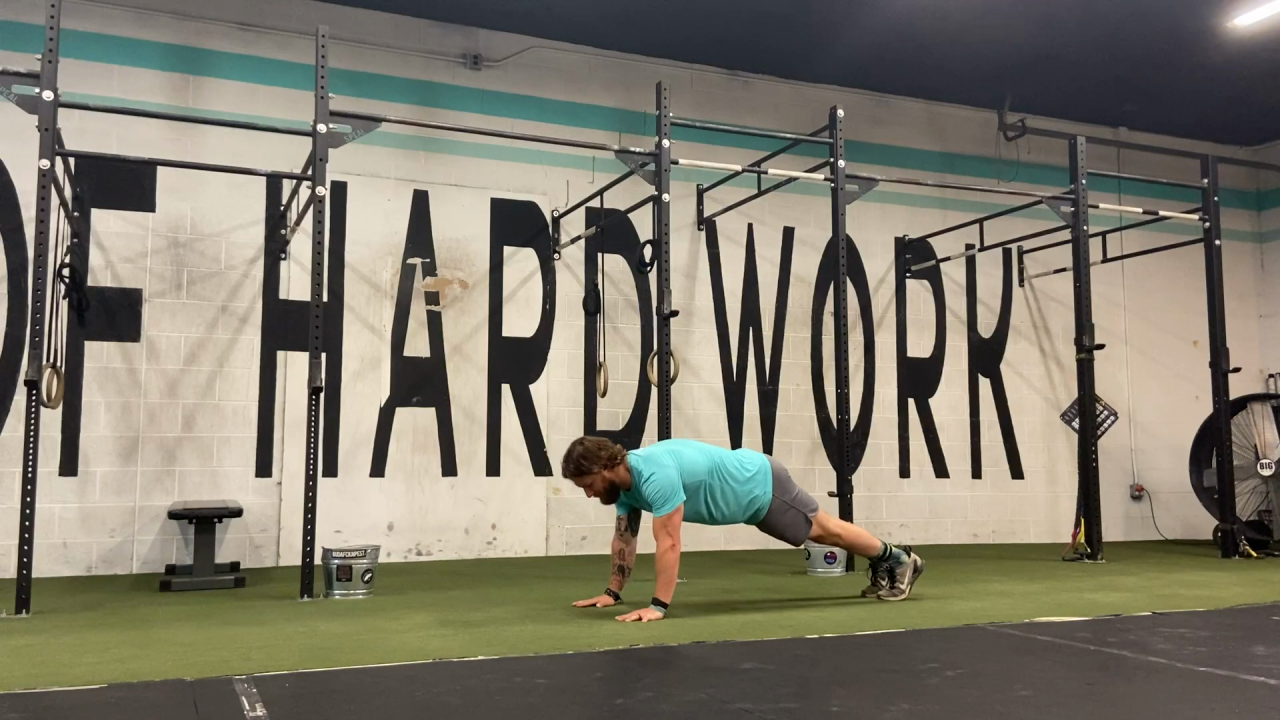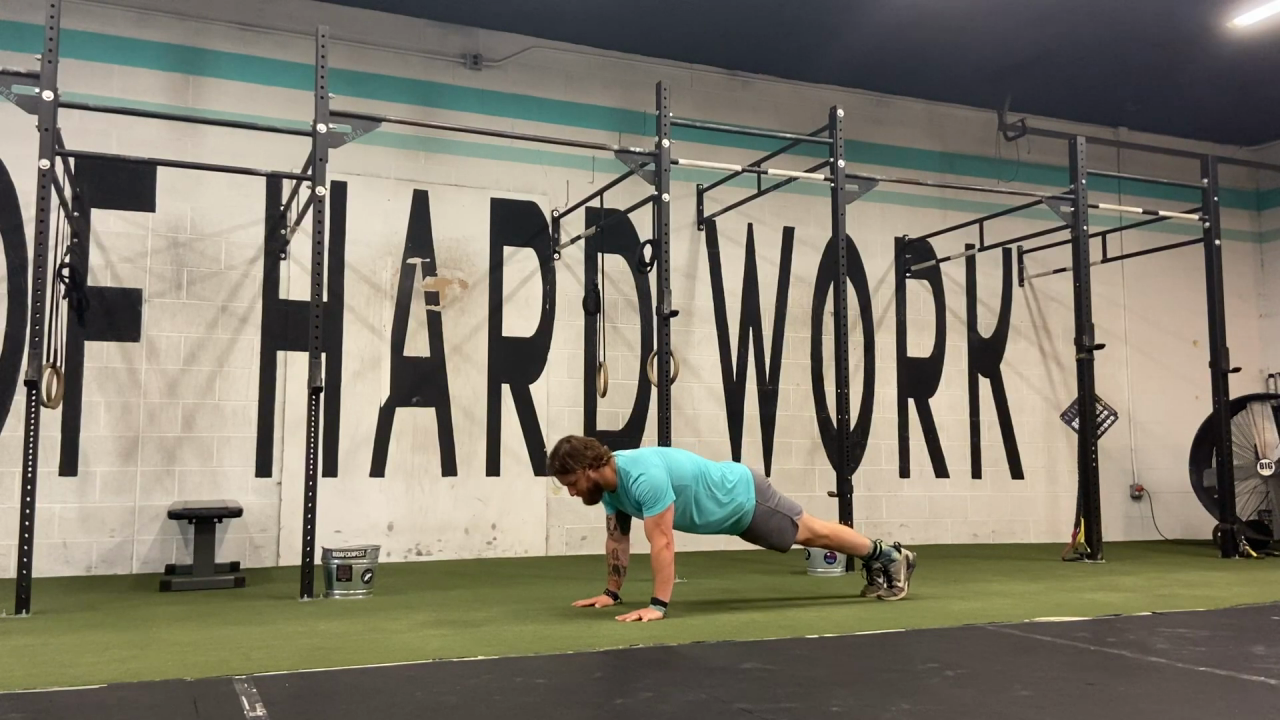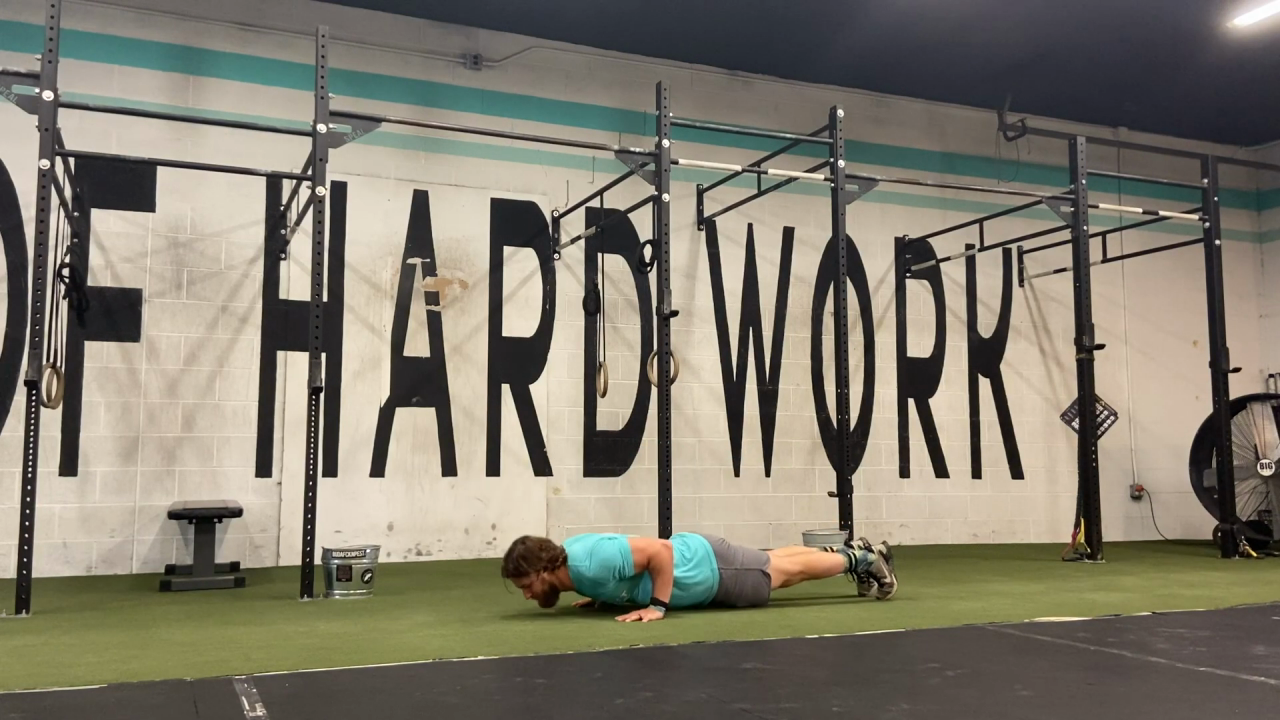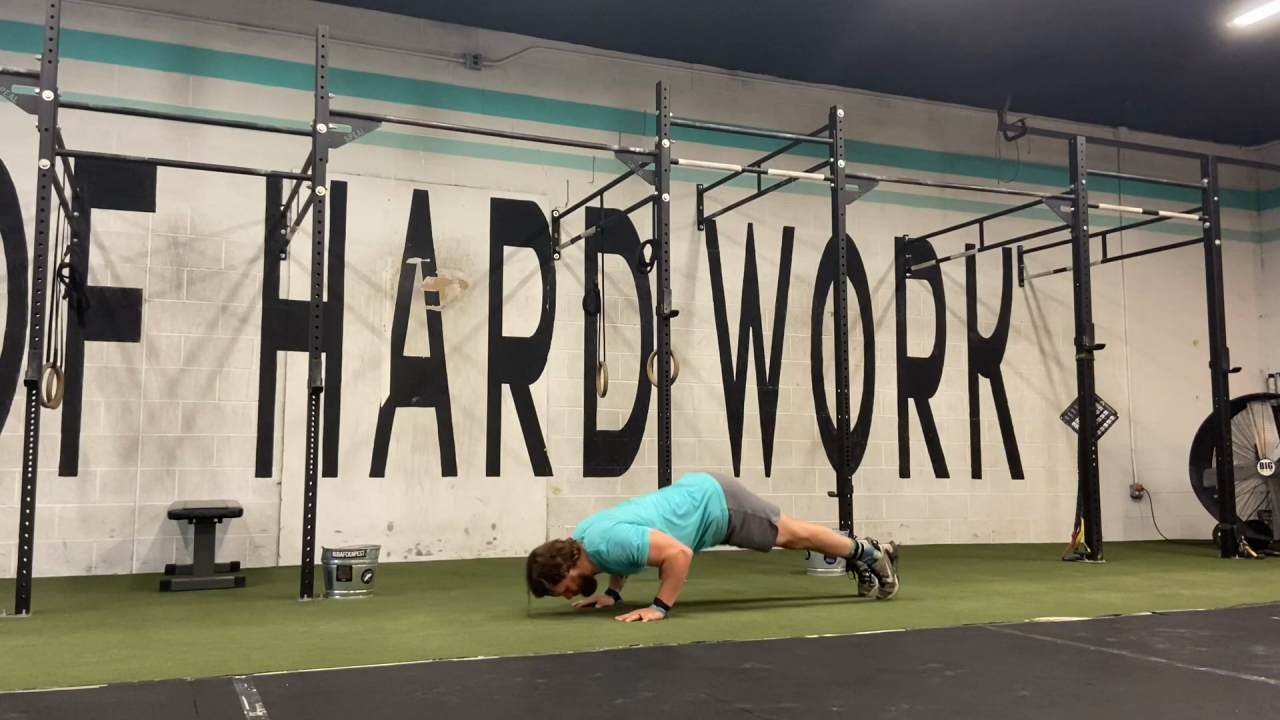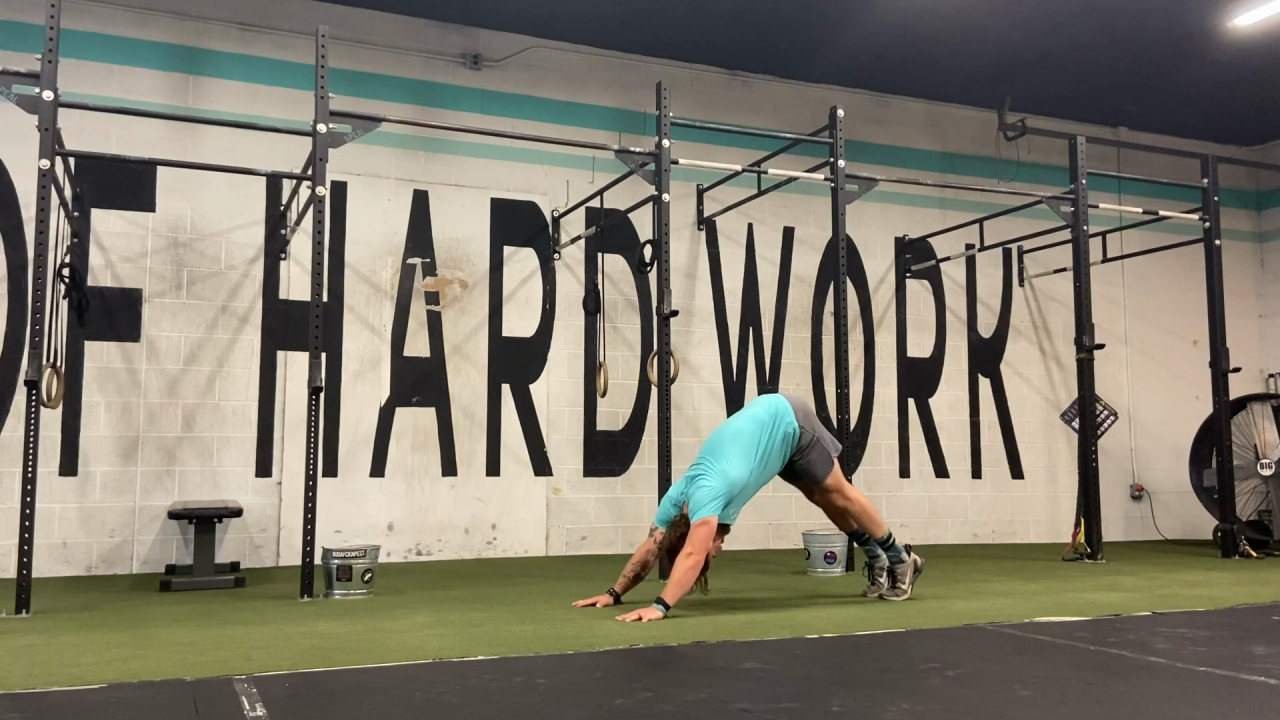
dt=1s
person 1, frame 1
left shoulder: (655, 475)
right shoulder: (624, 477)
left elbow: (668, 544)
right elbow: (625, 537)
left wrist: (658, 606)
right wrist: (612, 592)
left hip: (760, 485)
right hip: (745, 494)
left knee: (826, 530)
right knee: (820, 532)
left ankle: (898, 559)
right ankle: (882, 563)
person 1, frame 2
left shoulder: (643, 476)
right shoulder: (610, 481)
left elbow: (662, 544)
right elbow: (617, 537)
left wrist: (658, 605)
right wrist: (612, 591)
left hip: (743, 498)
right hip: (730, 507)
left knee: (813, 533)
right knee: (807, 535)
left ankle: (888, 555)
right ankle: (876, 560)
person 1, frame 3
left shoulder: (591, 568)
right shoulder: (568, 552)
left elbow: (660, 549)
left wrist: (658, 605)
right wrist: (604, 593)
left hip: (708, 569)
right hip: (693, 556)
left knee: (787, 571)
right knee: (777, 562)
left ankle: (866, 558)
right ankle: (852, 551)
person 1, frame 4
left shoulder: (607, 542)
right shoulder: (581, 539)
left elbow: (680, 554)
left wrist: (660, 606)
right wrist: (611, 594)
left hip: (717, 504)
right hip: (700, 498)
left knee: (793, 535)
right knee: (787, 536)
left ankle: (872, 554)
right ankle: (860, 554)
person 1, frame 5
left shoulder: (706, 494)
right shoulder: (676, 499)
left elbow: (692, 556)
right elbow: (650, 548)
left wrist: (659, 607)
right wrist: (614, 593)
left hip: (788, 420)
right hip: (765, 420)
left knee: (837, 494)
right knee: (821, 498)
left ankle: (900, 558)
right ankle: (878, 558)
